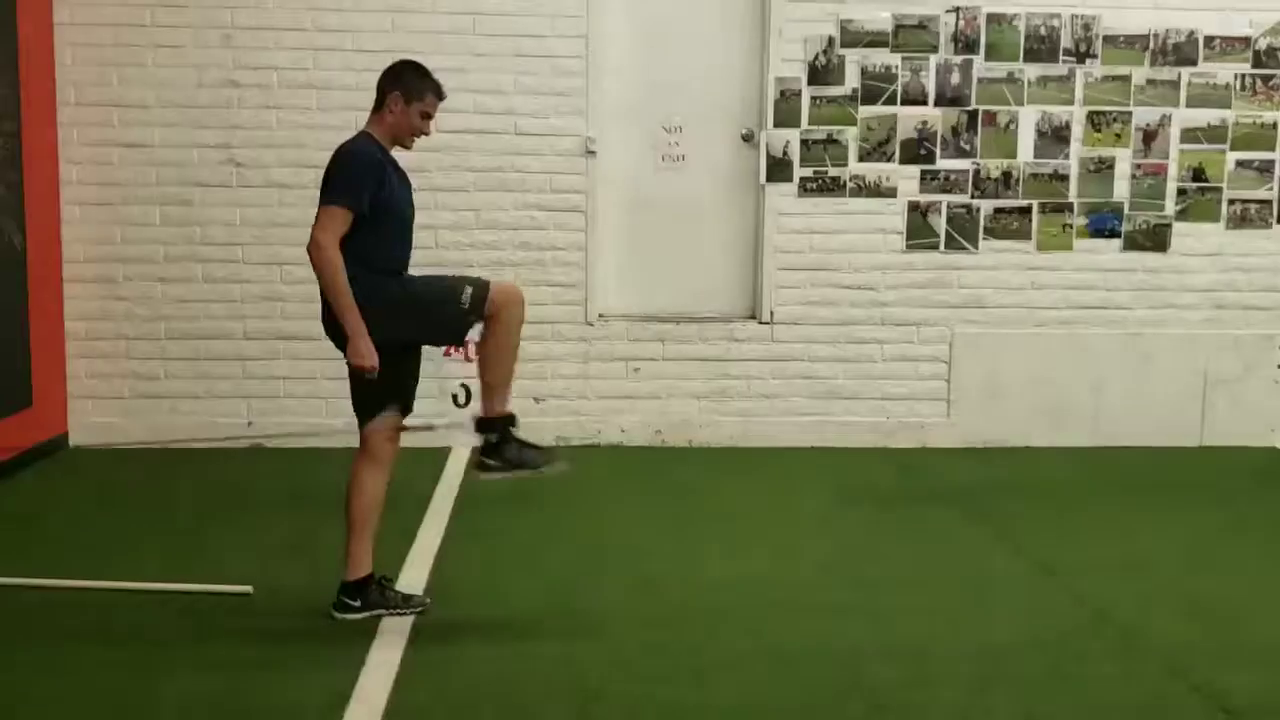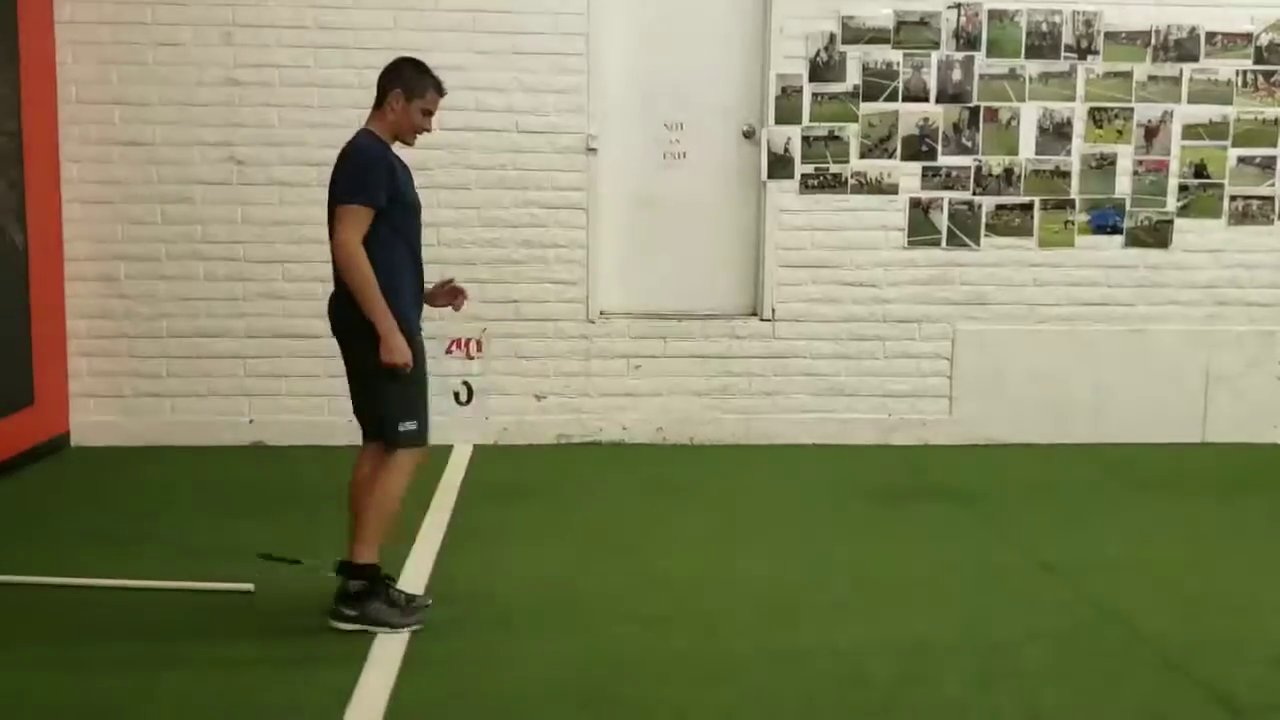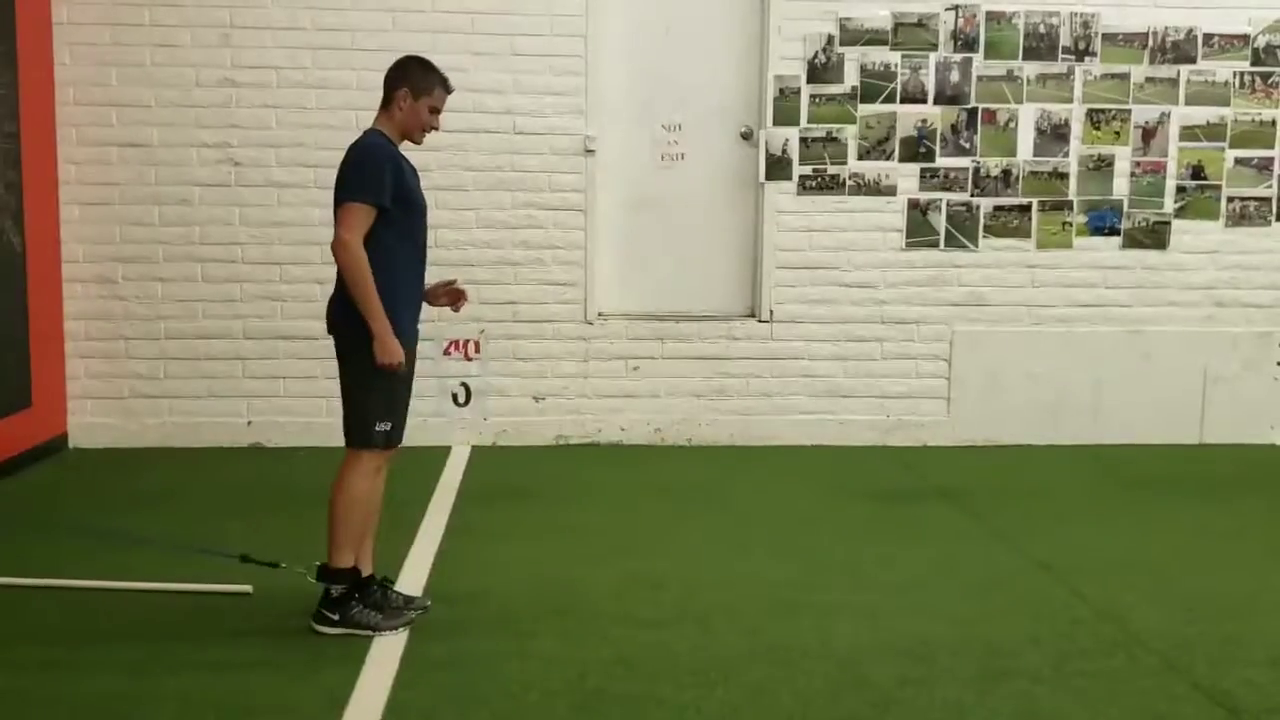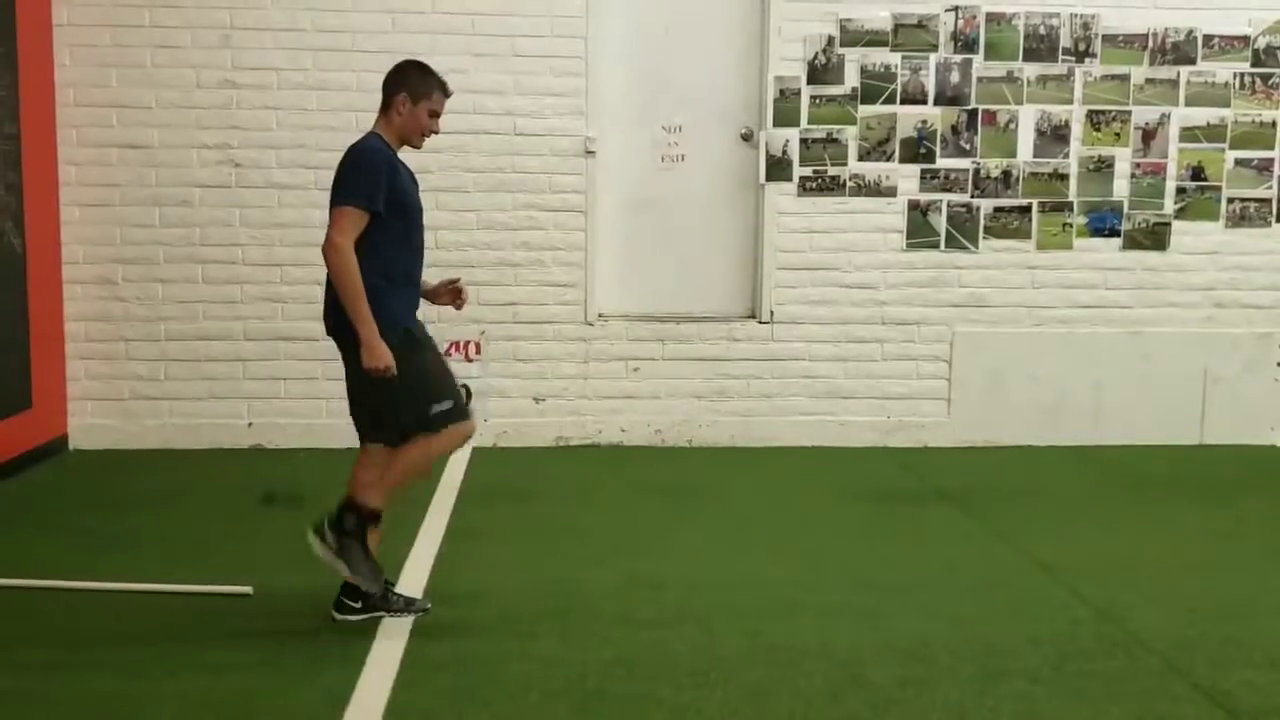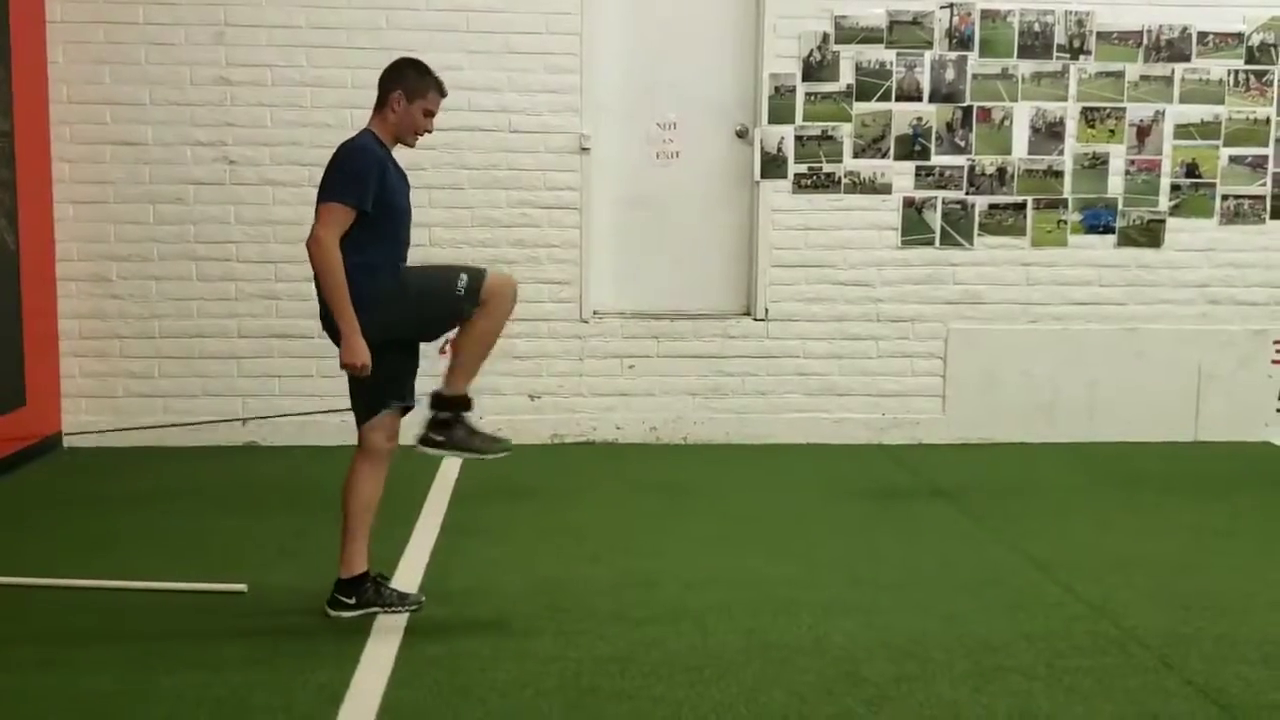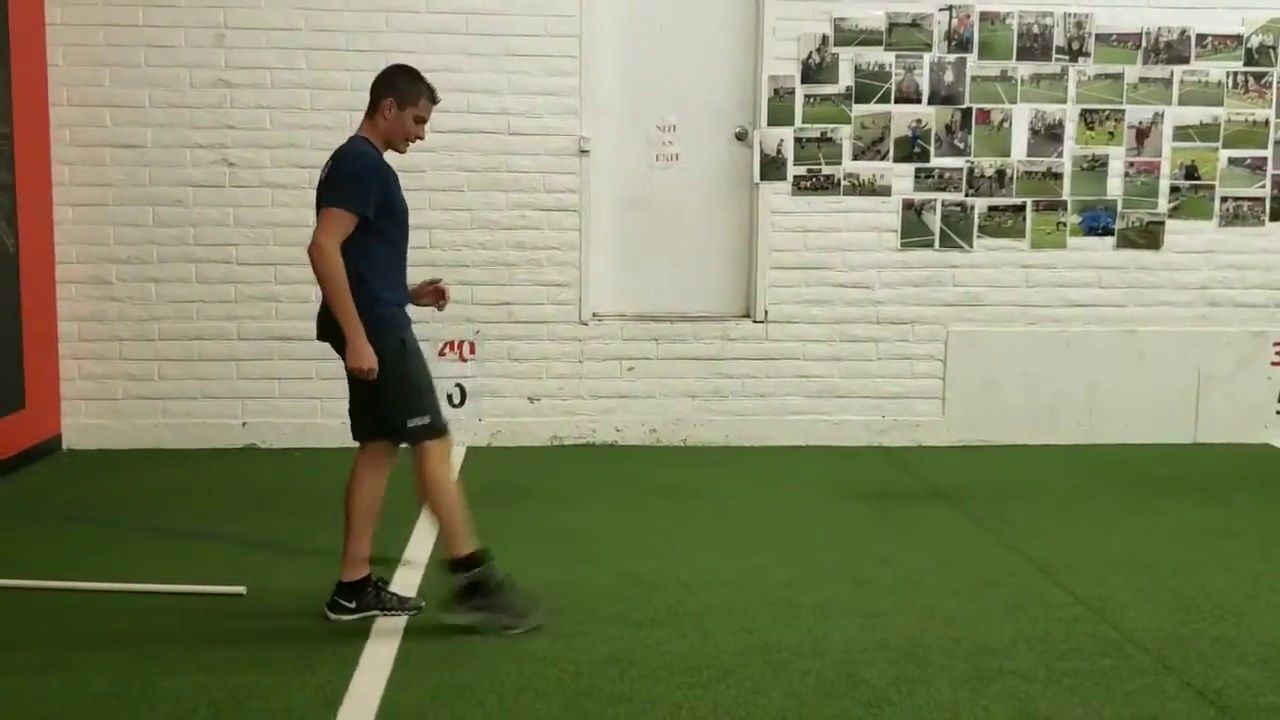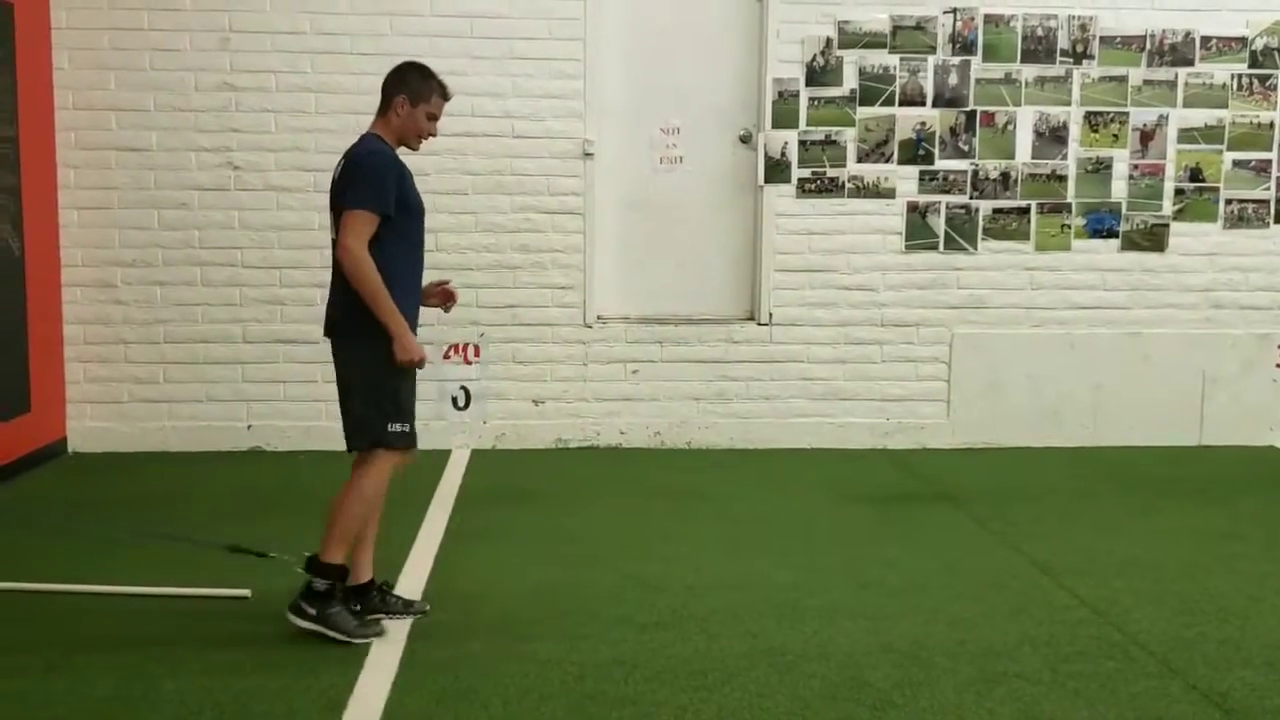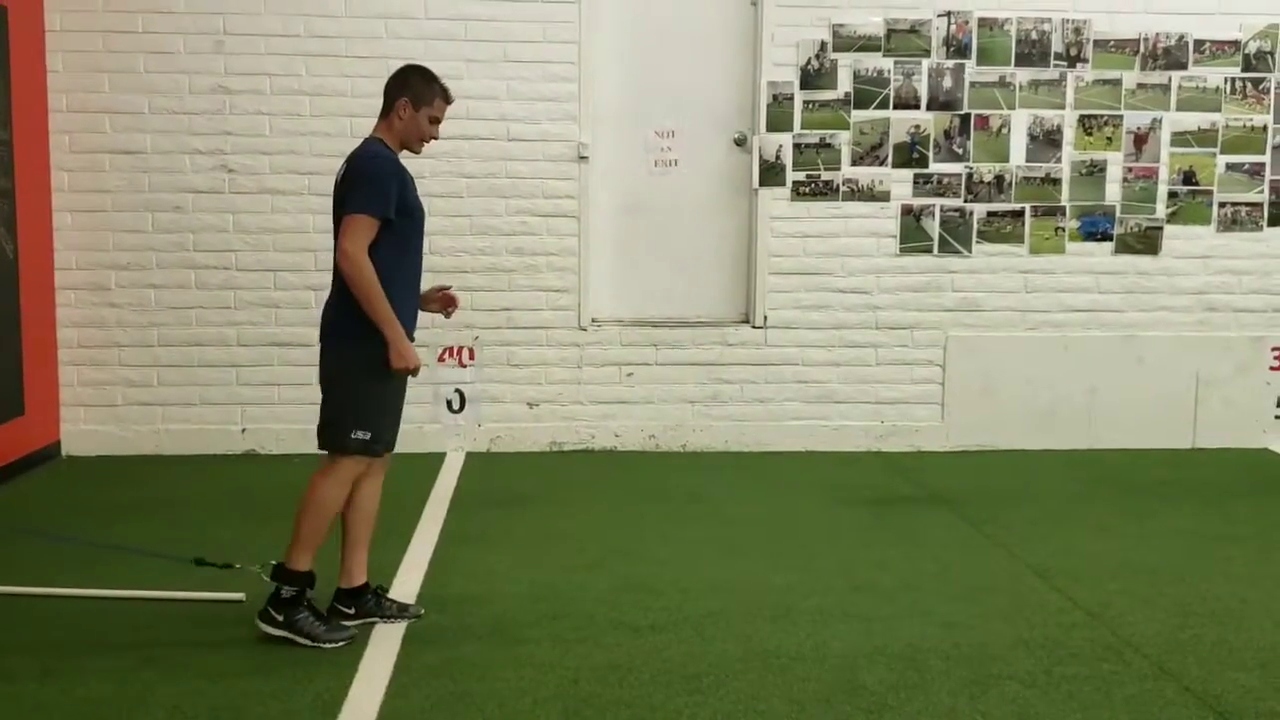
dt=0.3s
person 1, frame 1
left shoulder: (382, 163)
right shoulder: (358, 159)
right elbow: (323, 245)
right wrist: (356, 335)
left hip: (385, 311)
right hip: (370, 312)
left knee: (380, 443)
right knee: (506, 301)
left ankle: (359, 586)
right ankle: (496, 436)
person 1, frame 2
left shoulder: (379, 159)
right shoulder: (367, 157)
right elbow: (347, 245)
left wrist: (422, 294)
right wrist: (389, 330)
left hip: (383, 323)
right hip: (376, 328)
left knee: (381, 449)
right knee: (401, 451)
left ankle: (365, 581)
right ankle: (357, 590)
person 1, frame 3
left shoulder: (389, 159)
right shoulder: (372, 155)
right elbow: (348, 244)
left wrist: (425, 294)
right wrist: (383, 331)
left hip: (387, 324)
right hip: (373, 331)
left knee: (374, 455)
right knee: (369, 456)
left ankle: (362, 582)
right ankle: (338, 596)
person 1, frame 4
left shoulder: (388, 166)
right shoulder: (369, 160)
right elbow: (339, 248)
left wrist: (427, 290)
right wrist: (371, 337)
left hip: (386, 320)
right hip: (377, 326)
left knee: (384, 445)
right knee: (451, 428)
left ankle: (360, 589)
right ankle: (346, 526)
person 1, frame 5
left shoulder: (382, 162)
right shoulder: (360, 156)
right elbow: (323, 241)
left wrist: (426, 299)
right wrist: (351, 334)
left hip: (381, 307)
right hip: (369, 305)
left knee: (378, 440)
right knee: (498, 290)
left ankle: (353, 583)
right ankle: (447, 415)
person 1, frame 6
left shoulder: (367, 164)
right shoulder: (358, 164)
right elbow: (325, 248)
left wrist: (408, 292)
right wrist: (356, 337)
left hip: (374, 326)
right hip: (369, 331)
left knee: (378, 448)
right knee: (431, 443)
left ankle: (353, 587)
right ankle: (474, 577)
person 1, frame 7
left shoulder: (371, 161)
right shoulder: (375, 162)
right elbow: (351, 250)
left wrist: (416, 294)
right wrist: (400, 329)
left hip: (369, 332)
right hip: (375, 338)
left knee: (376, 455)
right knee: (385, 455)
left ankle: (357, 587)
right ankle: (320, 591)
person 1, frame 8
left shoulder: (377, 165)
right shoulder: (377, 166)
right elbow: (351, 255)
left wrist: (417, 299)
right wrist: (397, 336)
left hip: (369, 336)
right hip: (366, 339)
left knee: (365, 460)
right knee: (348, 462)
left ankle: (354, 593)
right ankle: (288, 598)
